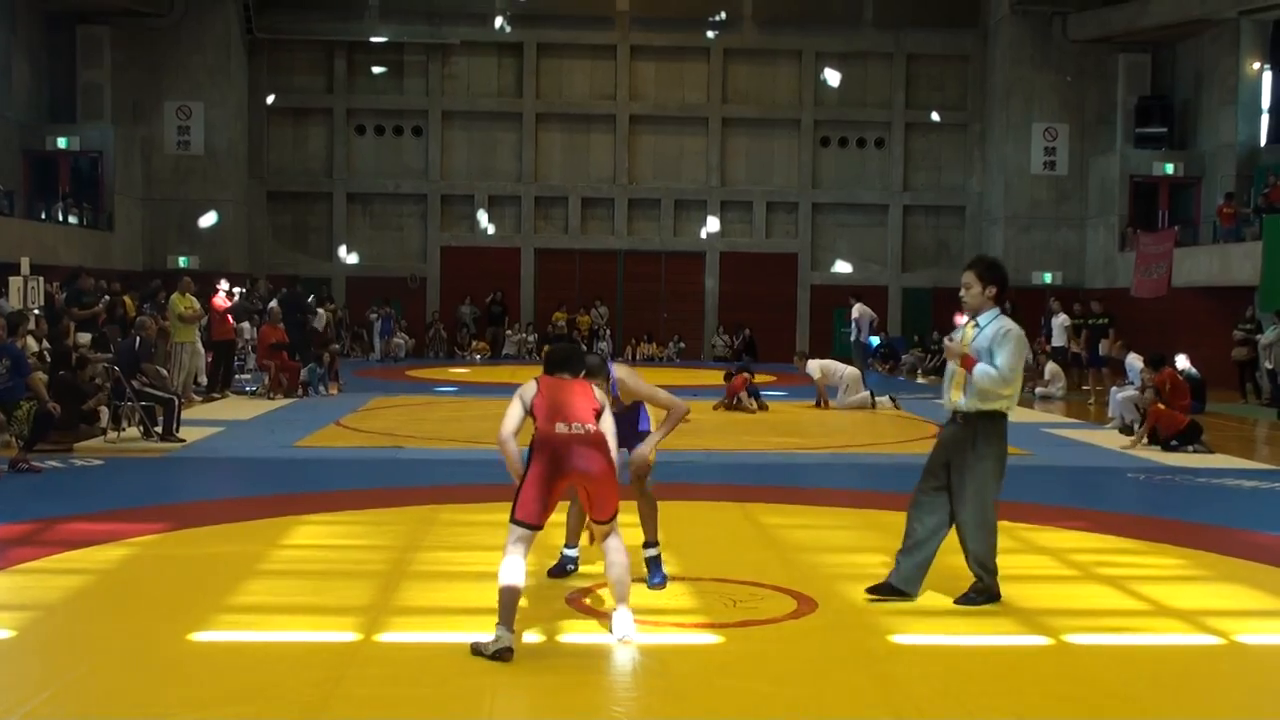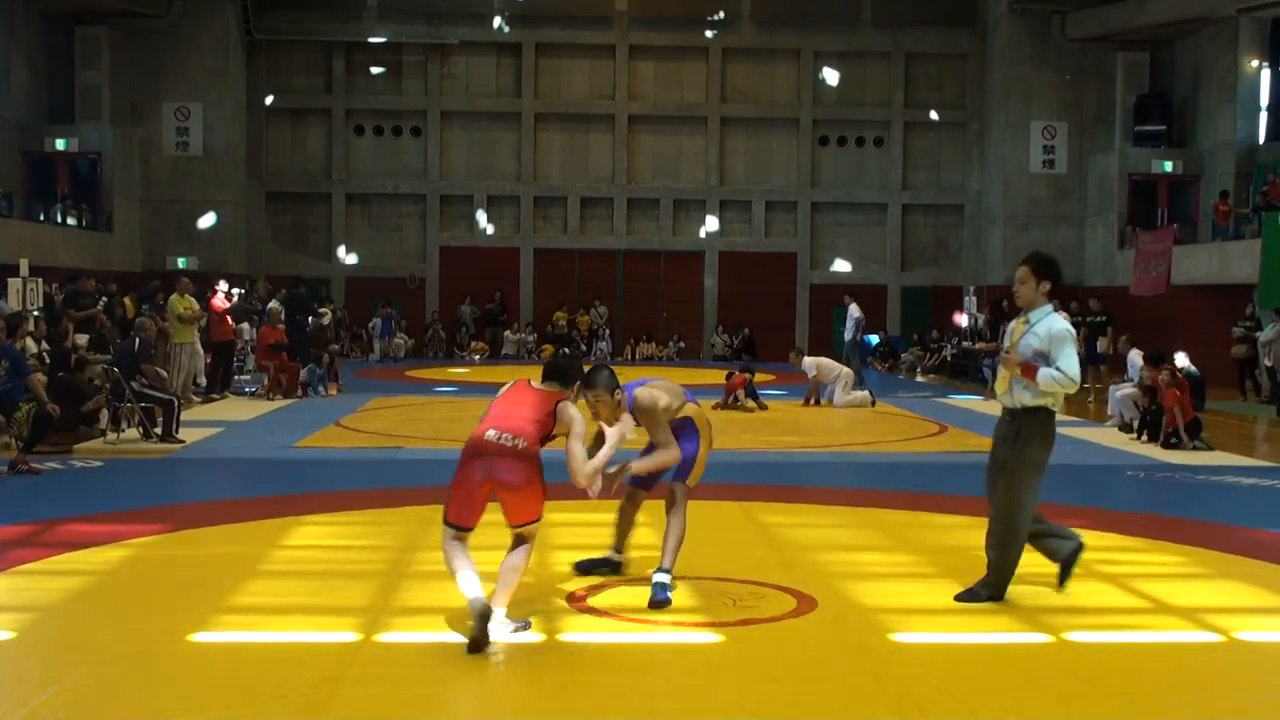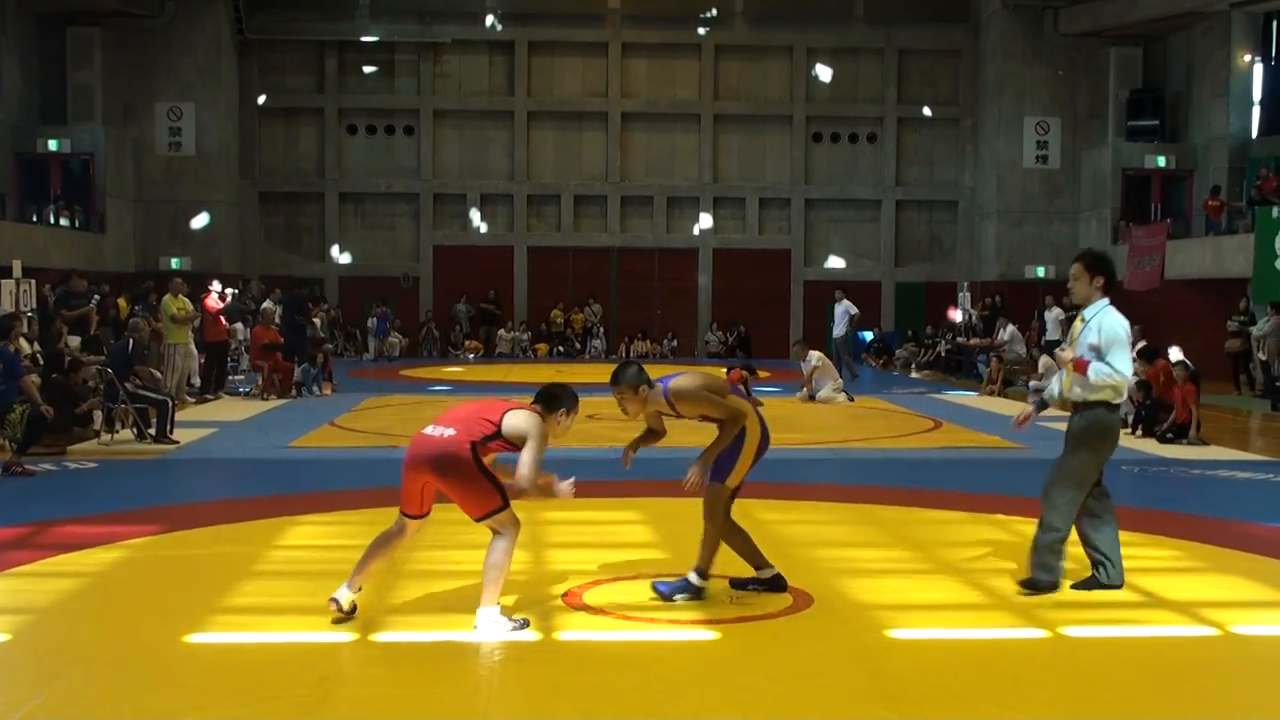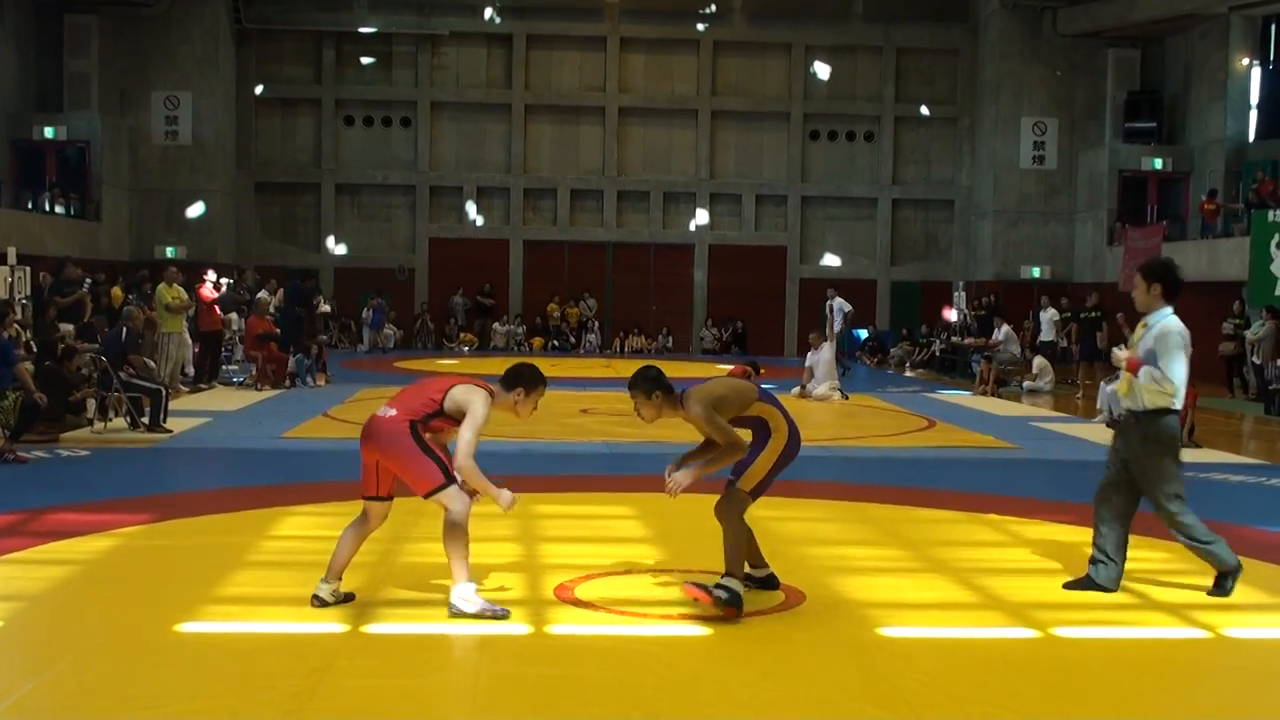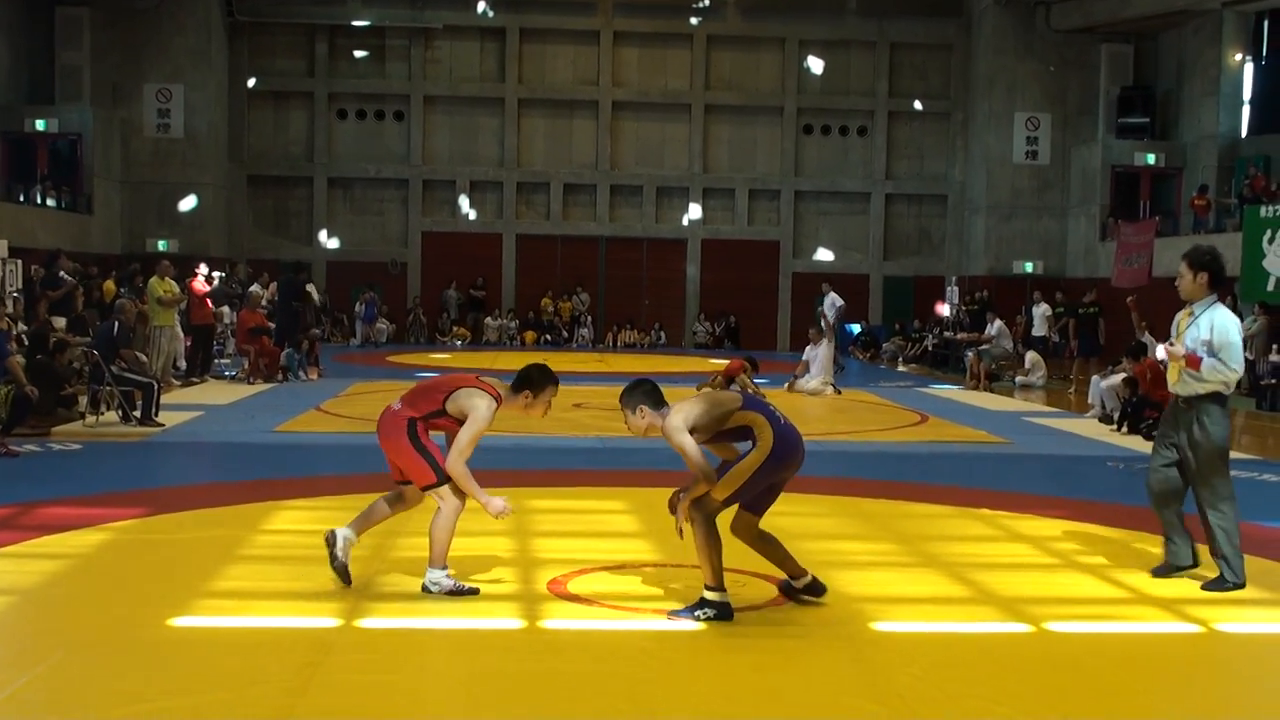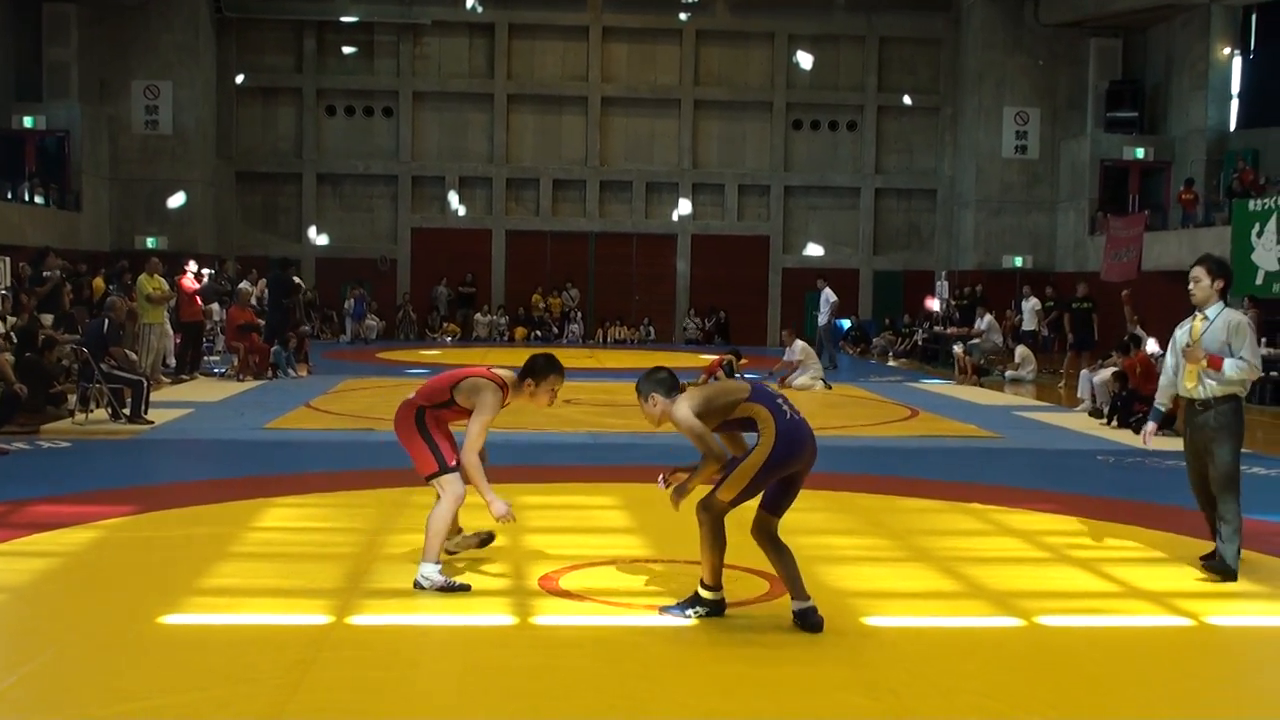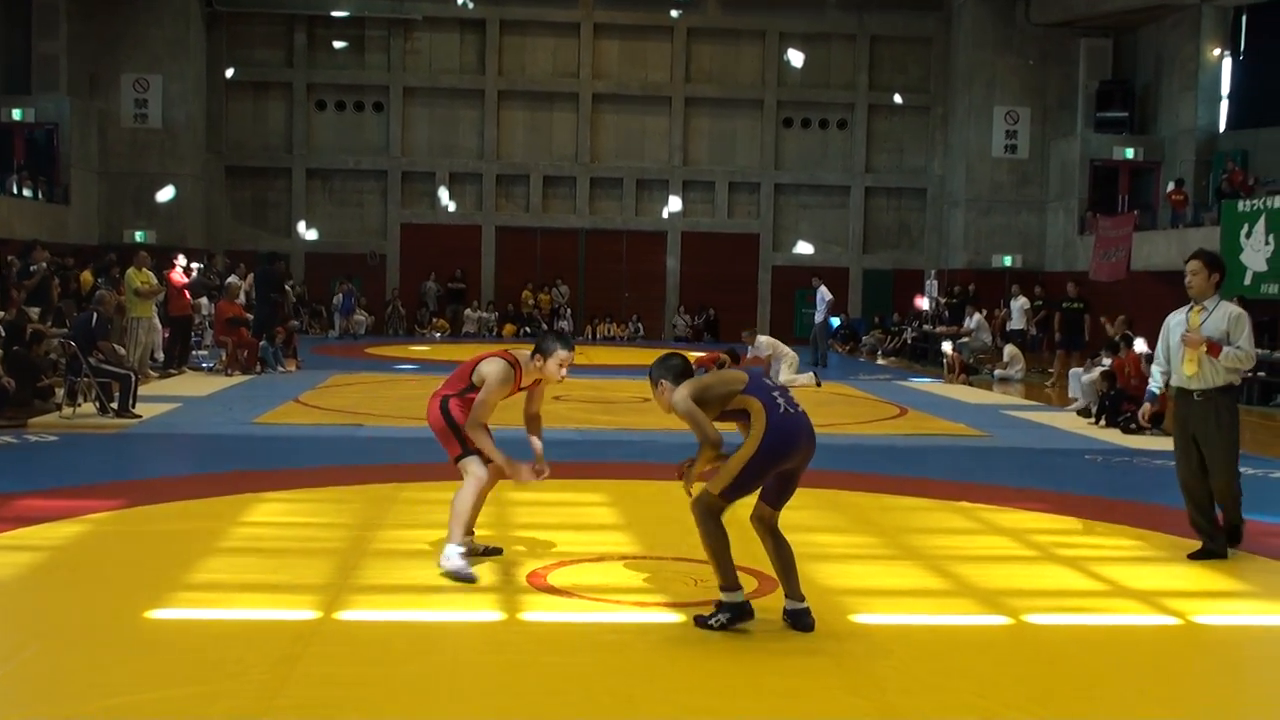
dt=0.3s
person 1, frame 1
left shoulder: (1007, 333)
right shoulder: (962, 330)
left elbow: (1006, 383)
left wrist: (965, 360)
left hip: (986, 428)
right hip: (957, 424)
left knee: (973, 512)
right knee: (927, 501)
left ankle: (985, 585)
right ankle: (903, 580)
person 1, frame 2
left shoulder: (1057, 329)
right shoulder: (1015, 327)
left elbow: (1070, 380)
left wrist: (1024, 368)
left hip: (1033, 424)
right hip: (1008, 420)
left knee: (1008, 506)
right knee: (1002, 503)
left ankle: (993, 583)
right ankle: (1065, 545)
person 1, frame 3
left shoulder: (1112, 323)
right shoulder: (1080, 322)
left elbow: (1120, 375)
right elbow: (1063, 372)
left wrist: (1077, 362)
right wrist: (1037, 404)
left hip: (1098, 418)
right hip: (1082, 416)
left knee: (1058, 493)
right knee: (1090, 497)
left ankle: (1046, 571)
right ankle: (1107, 571)
person 1, frame 4
left shoulder: (1171, 330)
right shoulder: (1144, 329)
left elbow: (1169, 383)
left wrist: (1131, 364)
left hip: (1157, 427)
right hip: (1133, 424)
left knee: (1169, 505)
right knee: (1110, 499)
left ankle: (1224, 562)
right ankle: (1103, 572)
person 1, frame 5
left shoulder: (1223, 320)
right shoulder: (1182, 319)
left elbow: (1232, 370)
left wrist: (1188, 358)
left hip: (1208, 412)
right hip: (1178, 409)
left knee: (1214, 492)
right knee: (1160, 483)
left ankle: (1231, 572)
right ankle: (1179, 554)
person 1, frame 6
left shoulder: (1236, 323)
right shoulder: (1183, 328)
left elbow: (1251, 369)
right elbow: (1170, 374)
left wrist: (1209, 360)
right wrist: (1154, 416)
left hip: (1223, 412)
right hip: (1192, 411)
left knee: (1224, 486)
right knee: (1201, 487)
left ankle: (1227, 560)
right ankle: (1221, 547)
person 1, frame 7
left shoulder: (1233, 315)
right shoulder: (1174, 319)
left elbow: (1247, 359)
right elbow: (1160, 363)
left wrist: (1207, 346)
right wrist: (1151, 398)
left hip: (1218, 402)
right hip: (1184, 402)
left knee: (1222, 474)
right knee: (1189, 476)
left ankle: (1232, 527)
right ankle: (1212, 540)
person 2, frame 1
left shoulder: (530, 388)
right shoulder: (596, 395)
left elbow: (505, 439)
right elbow: (610, 455)
left wrist: (523, 481)
right wrist: (590, 495)
left hip: (548, 451)
right hip: (594, 455)
left knee: (516, 546)
right knee: (609, 533)
left ankle: (503, 636)
right ankle: (623, 617)
person 2, frame 2
left shoulder: (511, 387)
right shoulder: (570, 413)
right elbow: (581, 478)
right wrist: (613, 441)
left hip: (475, 457)
right hip: (520, 464)
left knee: (454, 540)
right knee: (526, 534)
left ankle: (478, 604)
right ankle: (497, 616)
person 2, frame 3
left shoulder: (507, 411)
right shoulder: (537, 425)
right elbow: (522, 487)
left wrist: (536, 481)
right wrist: (553, 491)
left hip: (419, 447)
right hip: (452, 451)
left knee: (405, 528)
right knee: (507, 528)
left ankle: (346, 593)
right ankle: (489, 614)
person 2, frame 4
left shoulder: (470, 390)
right shoulder: (481, 400)
right elbow: (462, 461)
left wrist: (455, 477)
right wrist: (496, 494)
left hip: (374, 428)
right hip: (399, 432)
left knee: (372, 516)
right knee: (458, 505)
left ankle: (328, 588)
right ankle: (463, 595)
person 2, frame 5
left shoulder: (493, 388)
right shoulder: (486, 406)
right elbow: (453, 463)
right wrist: (486, 500)
left hip: (394, 420)
right hip: (404, 428)
left knee: (410, 495)
right knee: (452, 500)
left ankle: (343, 537)
right ankle: (435, 578)
person 2, frame 6
left shoulder: (510, 381)
right shoulder: (492, 396)
right elbow: (468, 455)
left wrist: (480, 455)
right wrist: (492, 500)
left hip: (424, 415)
right hip: (417, 418)
left knee: (456, 477)
right knee: (454, 491)
left ankle: (453, 538)
right ankle: (428, 573)
person 2, frame 7
left shoulder: (540, 372)
right shoulder: (505, 374)
left elbow: (532, 414)
right elbow: (473, 427)
left wrist: (539, 456)
right wrist: (507, 465)
left hip: (469, 408)
right hip: (447, 407)
left knee: (488, 474)
right knee: (477, 475)
left ankle: (463, 542)
right ankle: (452, 554)
person 3, frame 1
left shoulder: (626, 383)
left elbow: (682, 407)
left wrist: (651, 443)
left hip: (634, 414)
left knee: (638, 478)
left ankle: (653, 555)
right ankle: (570, 554)
person 3, frame 2
left shoulder: (644, 403)
right shoulder: (606, 407)
left elbow: (673, 453)
right elbow: (604, 433)
left wrist: (625, 469)
left hip: (693, 428)
right hip: (667, 430)
left knee: (675, 500)
right knee: (632, 498)
left ankle: (662, 579)
right ankle: (616, 558)
person 3, frame 3
left shoulder: (679, 394)
right shoulder: (651, 405)
left elbow: (738, 415)
right elbow: (656, 432)
left wrist: (705, 460)
right wrist: (636, 443)
left hip: (749, 427)
right hip: (736, 428)
left knee: (713, 500)
right knee: (716, 512)
left ankle: (697, 580)
right ankle: (767, 576)
person 3, frame 4
left shoulder: (692, 405)
right shoulder: (684, 404)
left elbow: (737, 447)
right elbow: (716, 442)
left wrist: (694, 472)
right wrist: (681, 462)
left hip: (778, 434)
right hip: (775, 434)
left knee: (729, 507)
right knee: (729, 509)
left ankle: (729, 590)
right ankle: (760, 572)
person 3, frame 5
left shoulder: (671, 424)
right shoulder: (689, 416)
left elbow: (706, 477)
right elbow: (732, 459)
left wrist: (684, 500)
right wrist: (689, 493)
left hip: (772, 443)
right hip: (790, 444)
left knee: (699, 511)
right knee: (744, 526)
left ankle: (715, 600)
right ankle: (803, 582)
person 3, frame 6
left shoulder: (680, 409)
right shoulder: (703, 403)
left elbow: (717, 455)
right elbow: (741, 458)
left wrist: (688, 485)
right wrist: (693, 475)
left hip: (779, 438)
right hip: (803, 441)
left knee: (710, 511)
right knee: (763, 530)
left ankle: (709, 598)
right ankle: (805, 609)
person 3, frame 7
left shoulder: (680, 396)
right shoulder: (721, 386)
left elbow: (711, 442)
left wrist: (695, 471)
right wrist: (707, 466)
left hip: (775, 432)
right hip: (803, 433)
left knee: (705, 508)
right knee: (764, 520)
left ankle: (734, 601)
right ankle: (797, 608)
